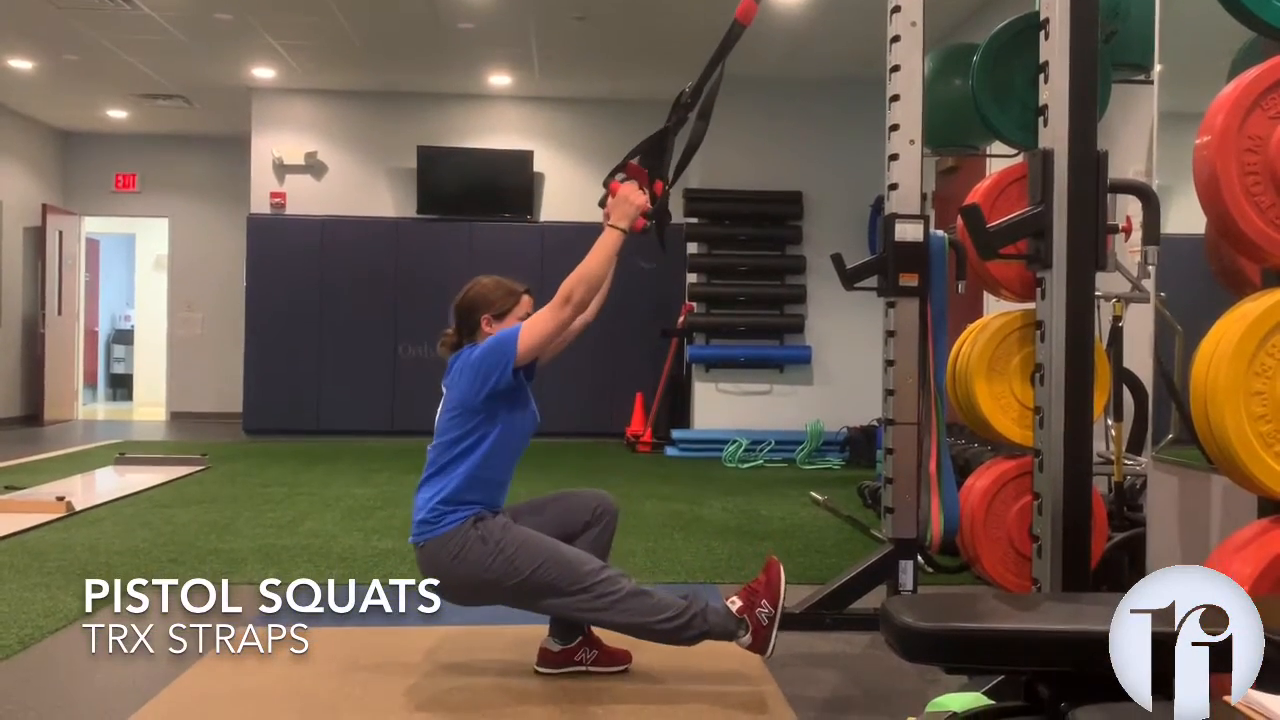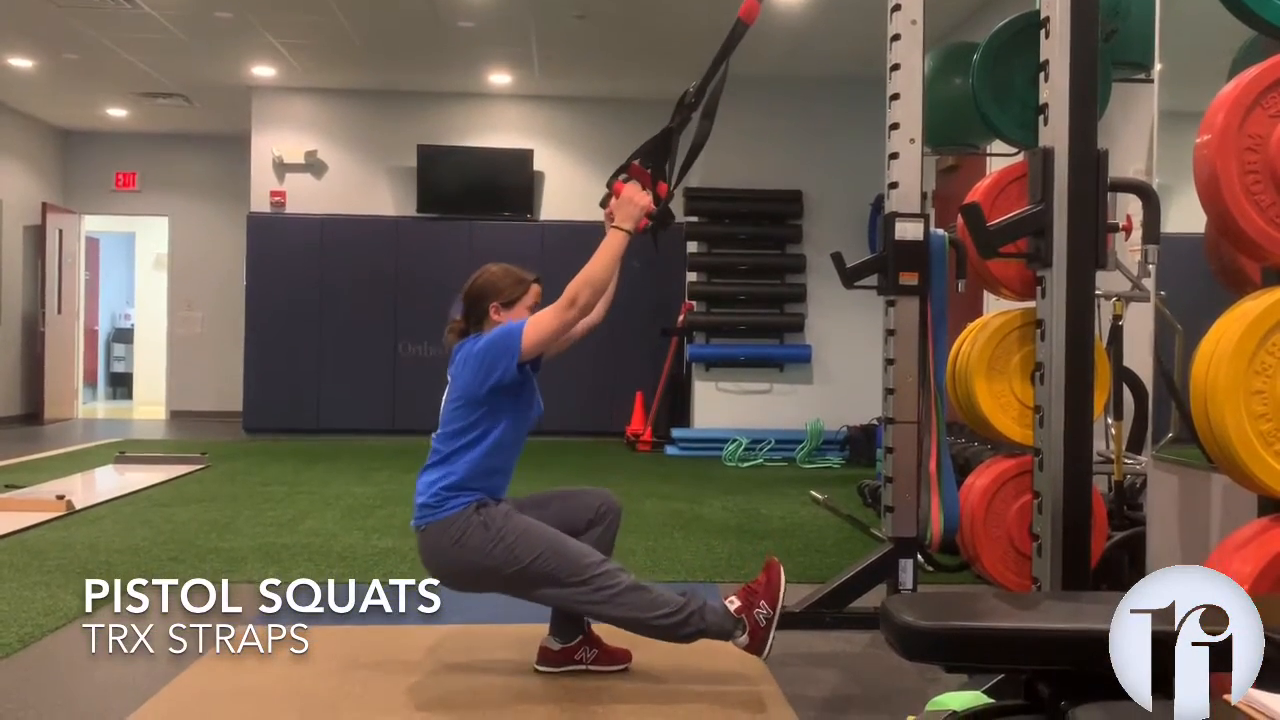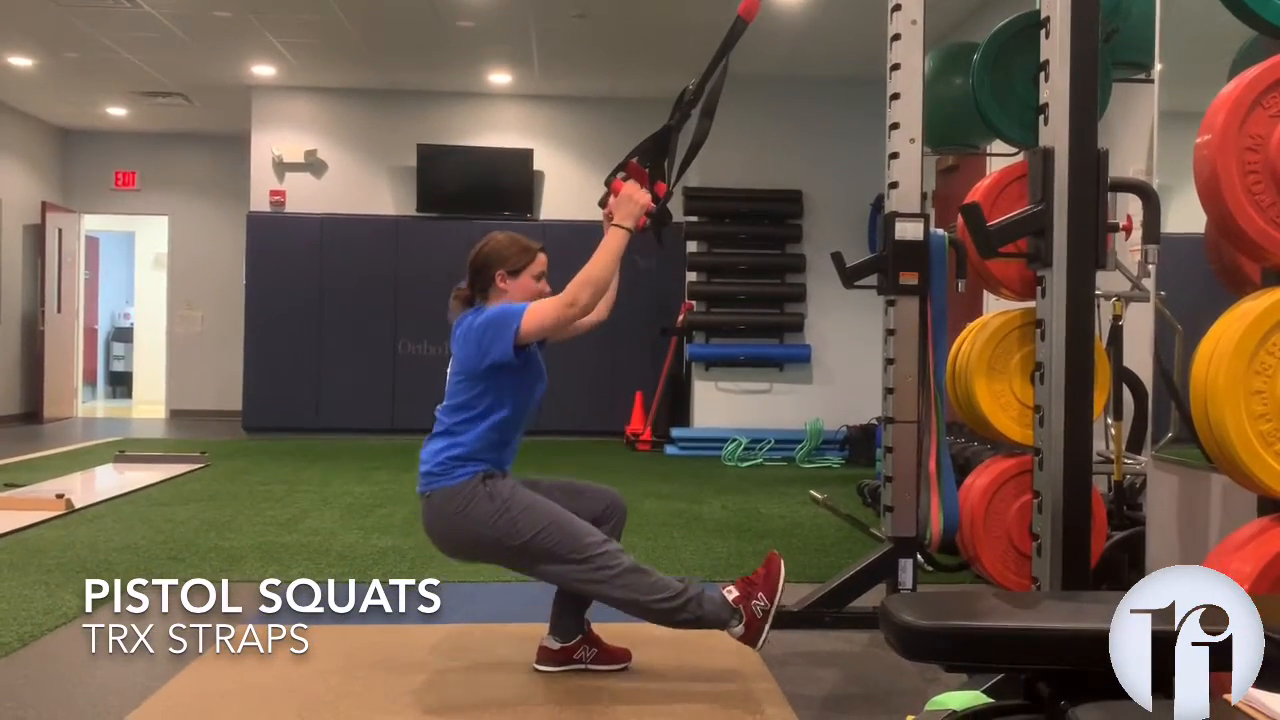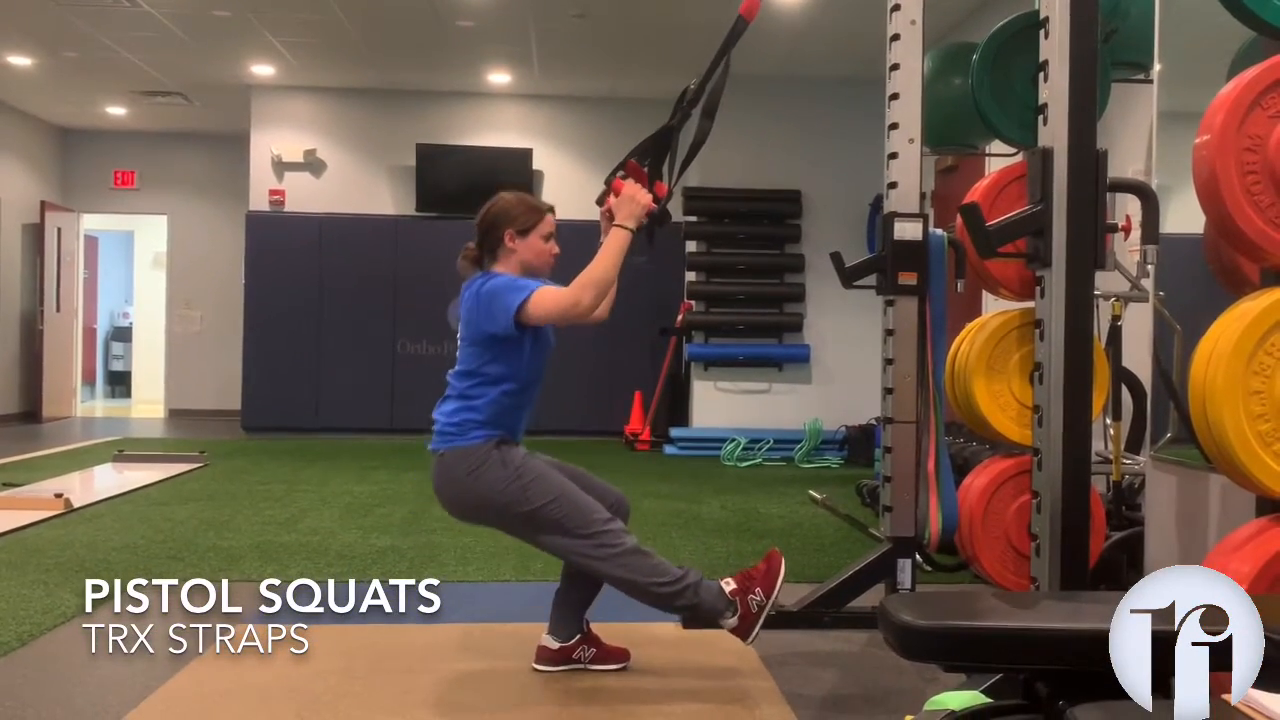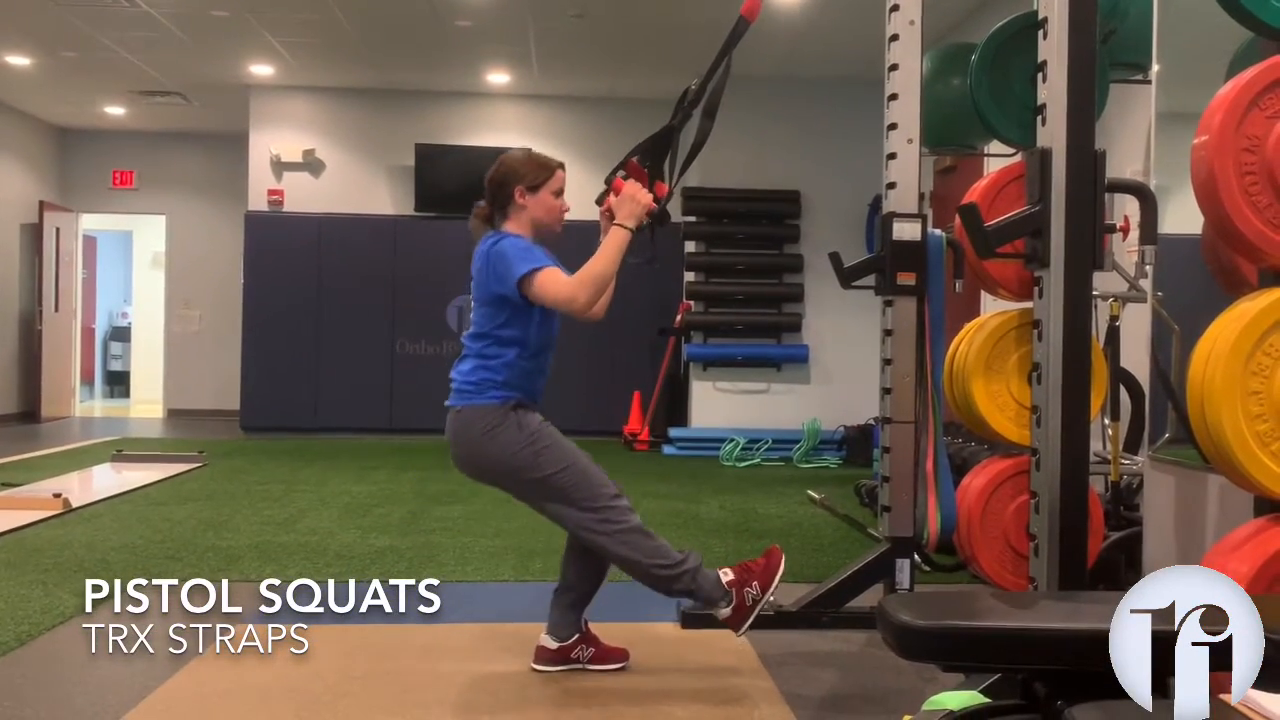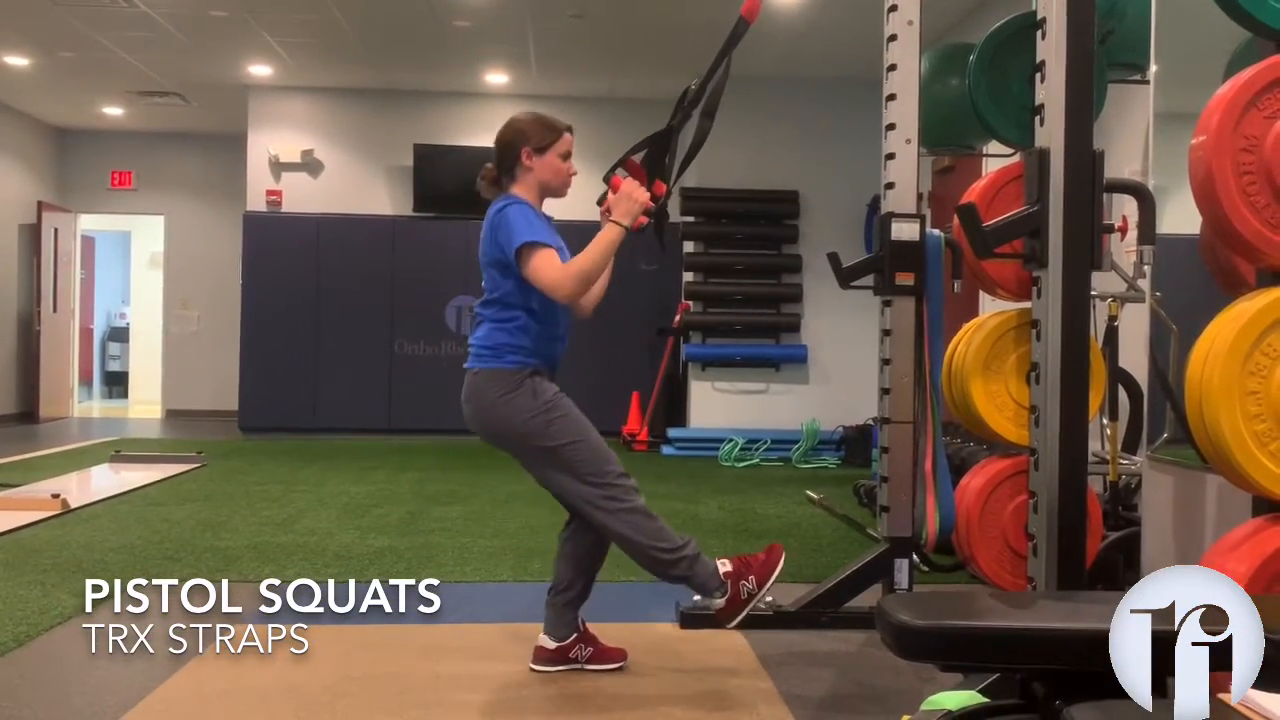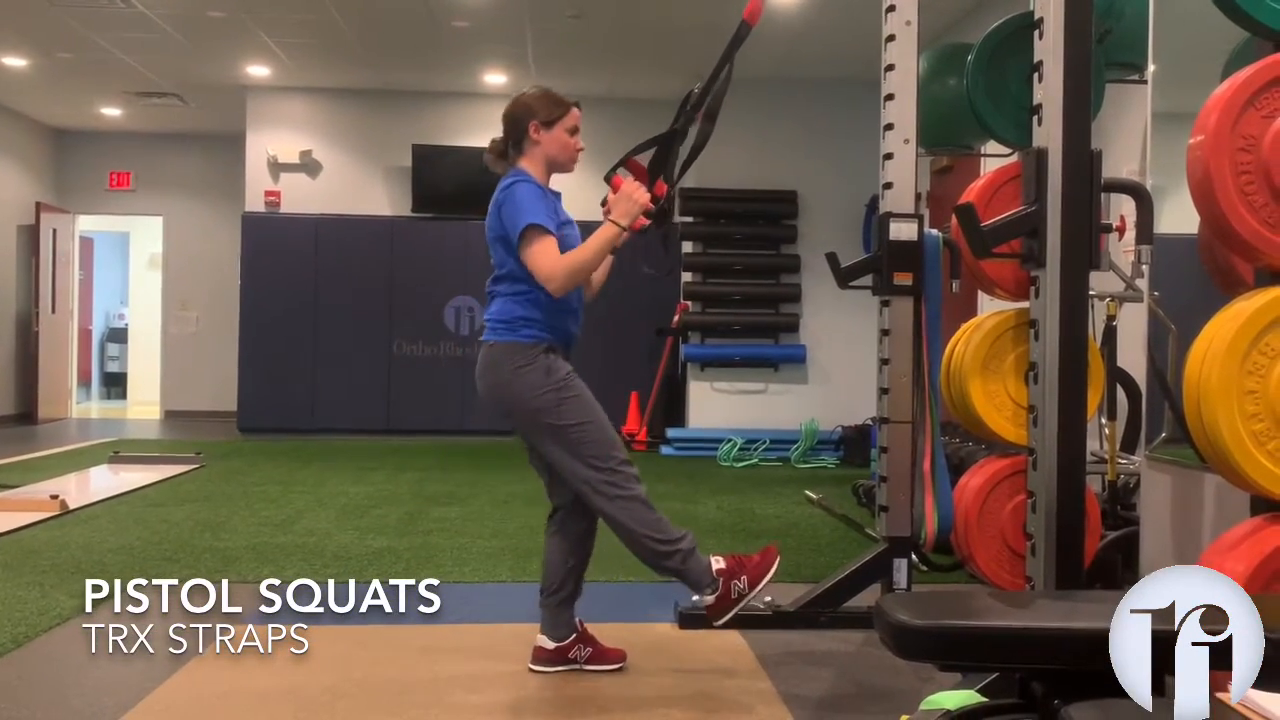
dt=0.2s
person 1, frame 1
left shoulder: (496, 371)
right shoulder: (479, 365)
left elbow: (582, 313)
right elbow: (567, 302)
left wrist: (615, 230)
right wrist: (617, 225)
left hip: (471, 528)
right hip: (456, 547)
left knee: (596, 511)
right knee: (598, 585)
left ankle: (566, 644)
right ankle: (735, 621)
person 1, frame 2
left shoulder: (500, 357)
right shoulder: (485, 352)
left elbow: (591, 314)
right elbow: (575, 304)
left wrist: (616, 233)
right wrist: (623, 227)
left hip: (472, 515)
right hip: (457, 531)
left knee: (598, 510)
right knee: (592, 574)
left ankle: (565, 642)
right ankle: (733, 620)
person 1, frame 3
left shoulder: (501, 326)
right shoulder: (487, 325)
left elbow: (595, 313)
right elbow: (576, 304)
left wrist: (613, 233)
right wrist: (622, 226)
left hip: (477, 487)
right hip: (463, 501)
left knee: (605, 509)
right knee: (593, 554)
left ankle: (565, 640)
right ankle: (729, 611)
person 1, frame 4
left shoulder: (503, 289)
right shoulder: (496, 290)
left elbow: (597, 309)
right elbow: (580, 304)
left wrist: (611, 233)
right wrist: (625, 225)
left hip: (485, 453)
right hip: (475, 463)
left knee: (608, 509)
right knee: (597, 531)
left ankle: (563, 639)
right ankle: (725, 602)
person 1, frame 5
left shoulder: (516, 251)
right shoulder: (506, 250)
left elbow: (593, 307)
right elbow: (577, 298)
left wrist: (612, 231)
right wrist: (623, 226)
left hip: (498, 417)
right hip: (493, 422)
left knee: (596, 512)
right knee: (604, 510)
left ankle: (562, 639)
right ankle: (722, 592)
person 1, frame 6
left shoulder: (529, 220)
right shoulder: (513, 216)
left elbow: (581, 304)
right elbow: (563, 287)
left wrist: (615, 232)
right wrist: (617, 224)
left hip: (513, 386)
right hip: (510, 387)
left knee: (593, 504)
right knee: (611, 491)
left ankle: (560, 638)
right ankle: (719, 583)
person 1, frame 7
left shoulder: (540, 196)
right shoulder: (520, 193)
left elbow: (582, 287)
right elbow: (555, 278)
left wrist: (615, 233)
right wrist: (617, 221)
left hip: (526, 363)
right hip: (525, 362)
left knee: (577, 497)
right knee: (611, 478)
left ankle: (558, 638)
right ankle: (711, 581)
